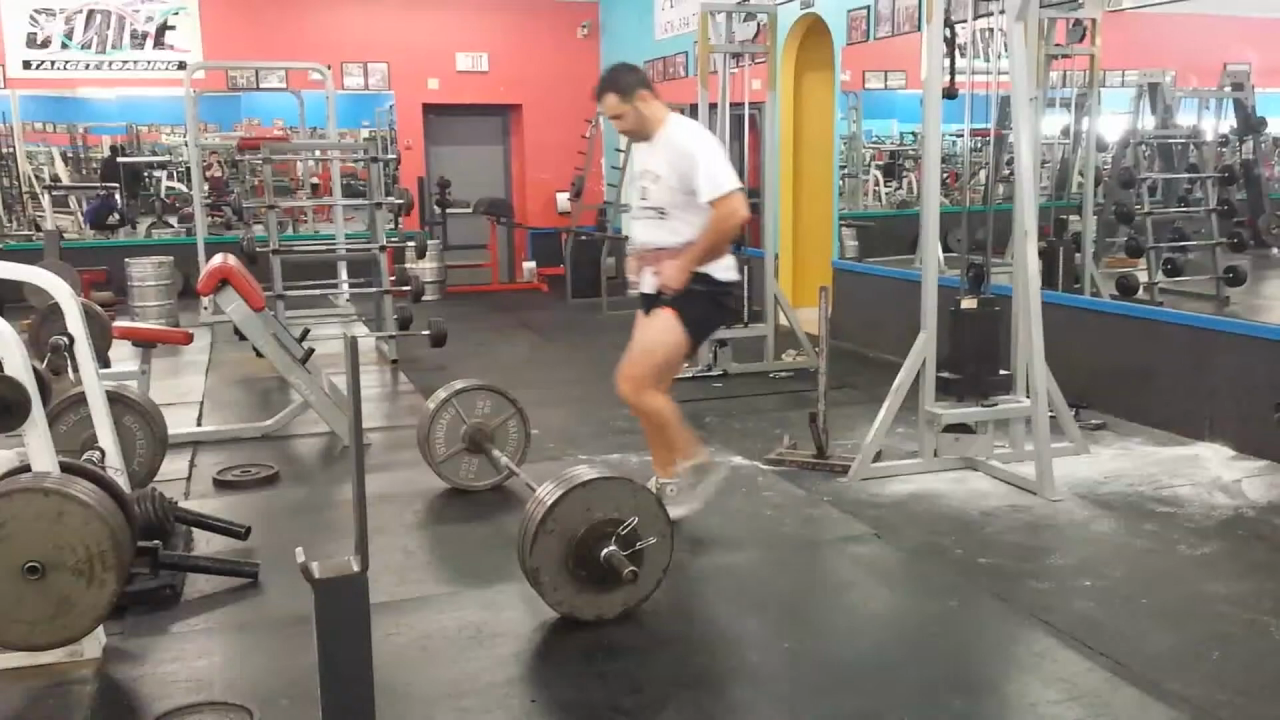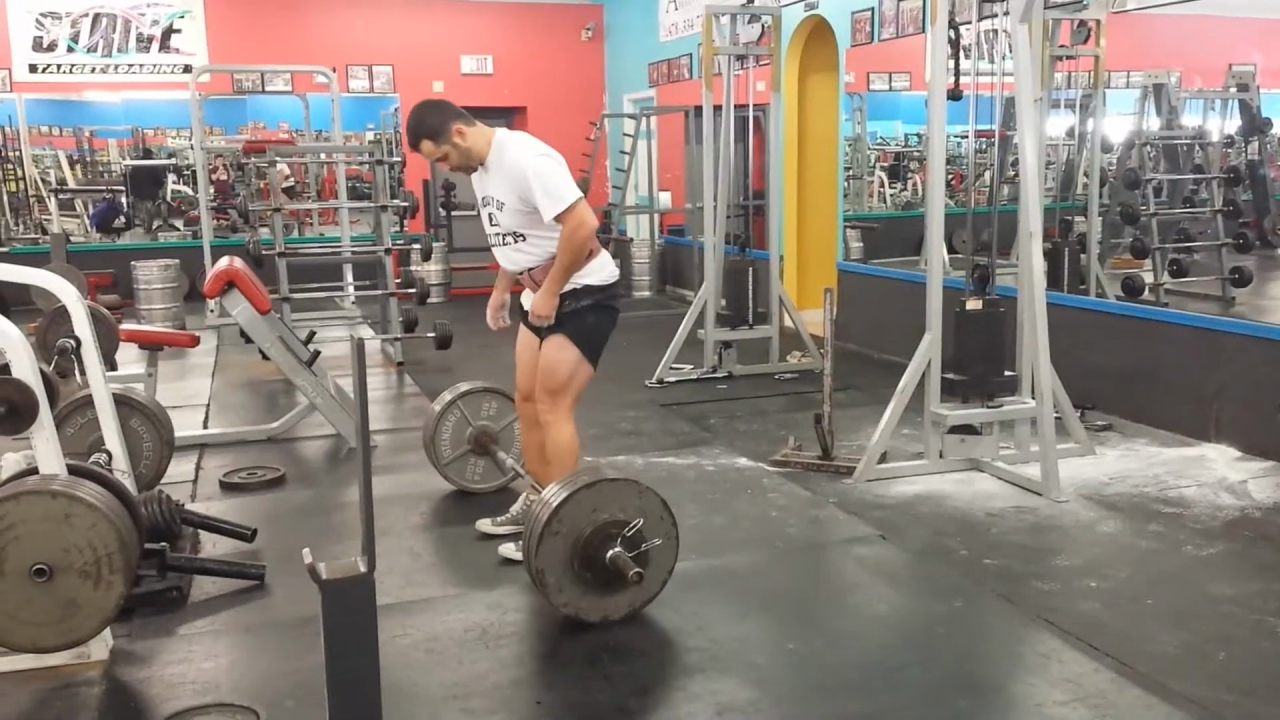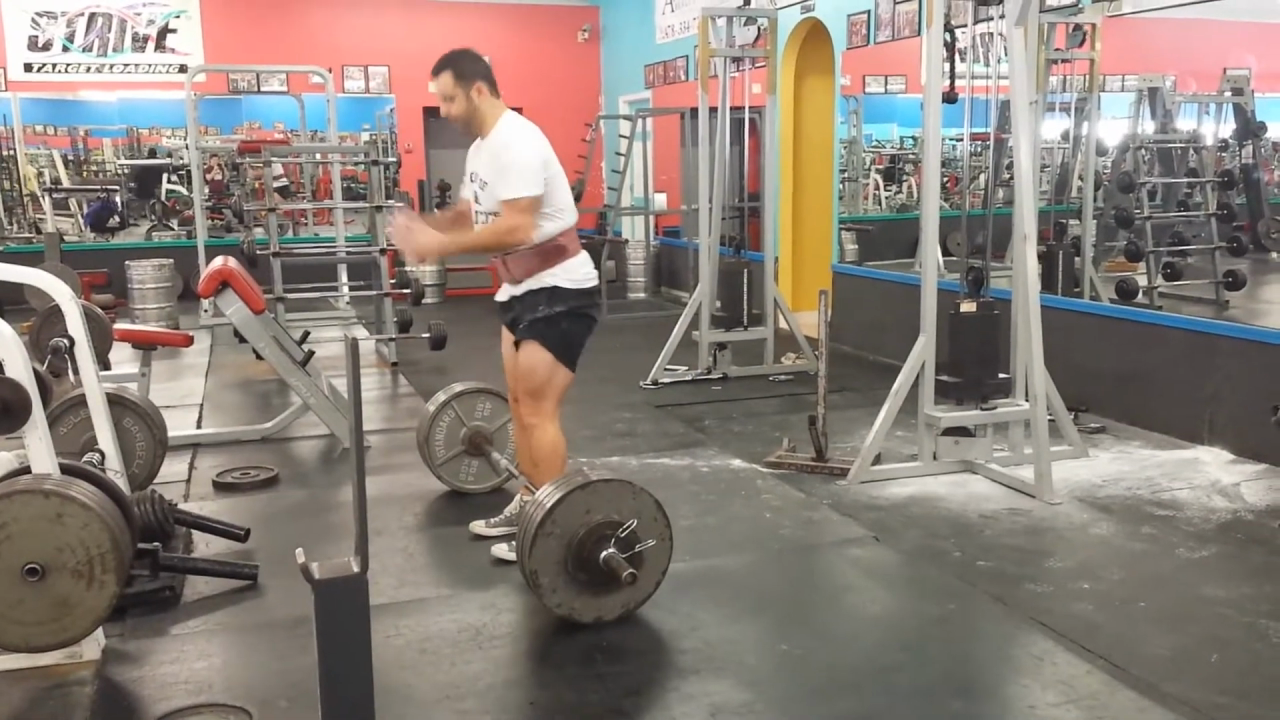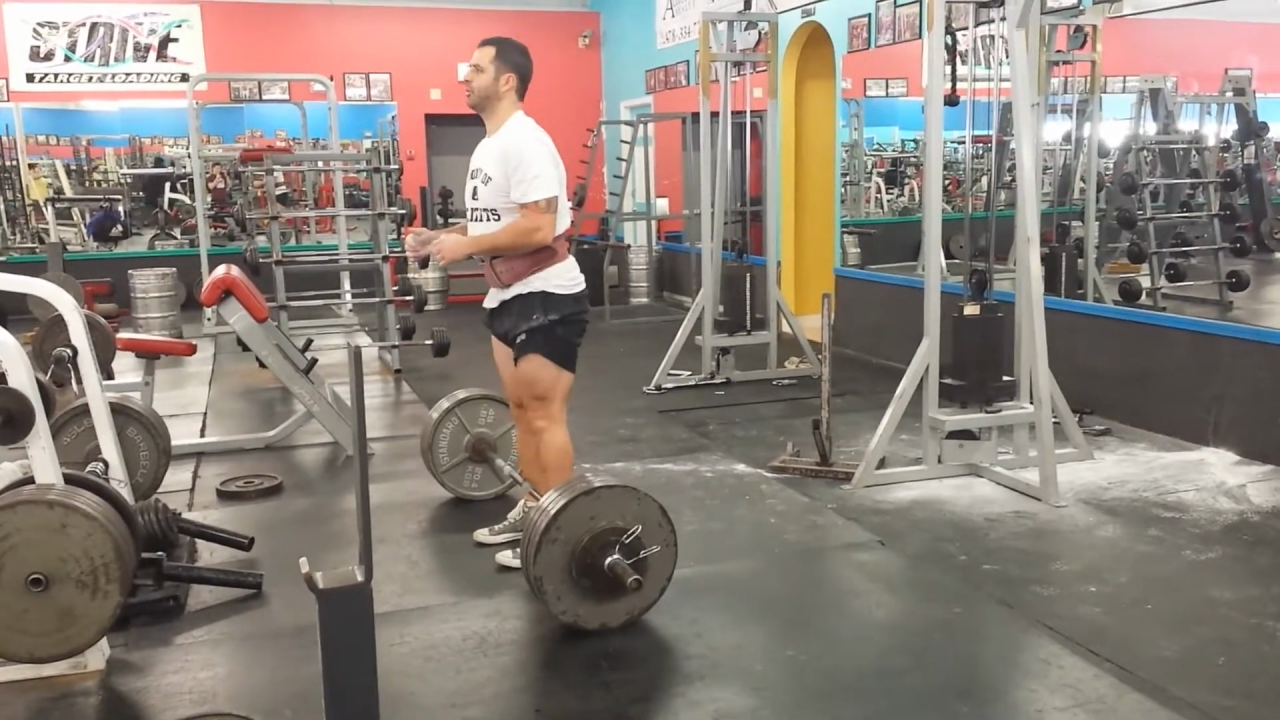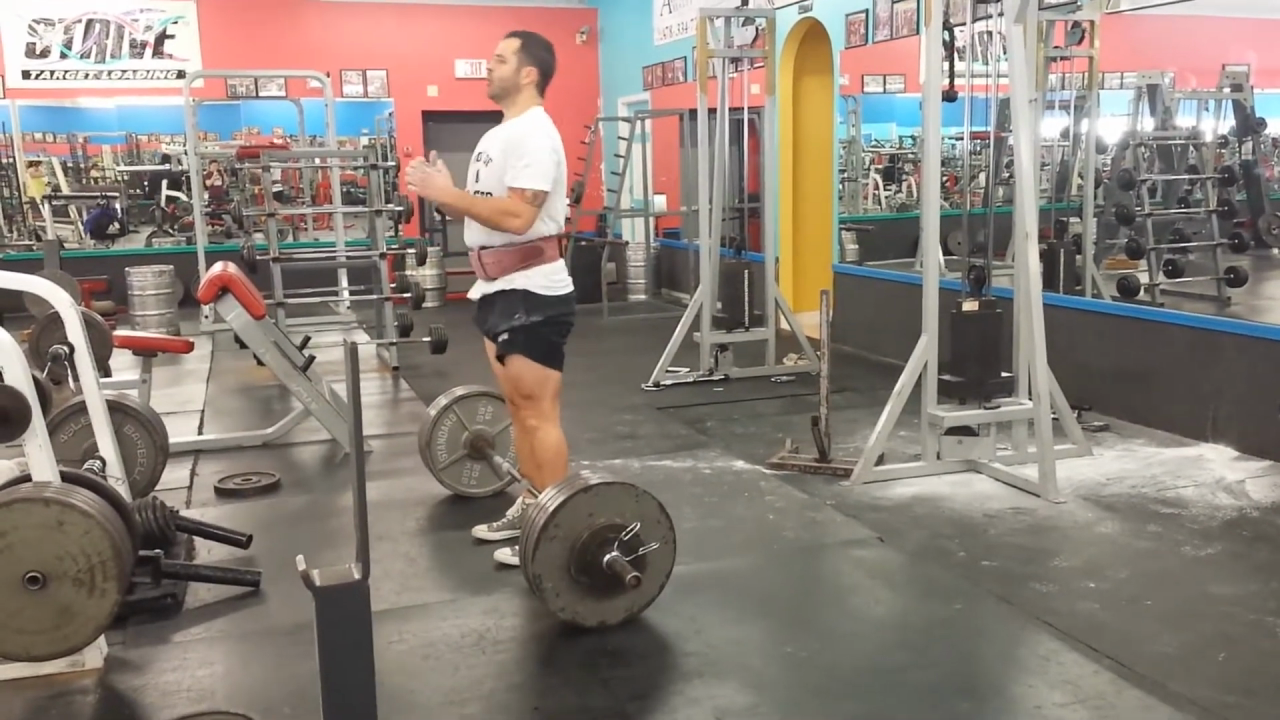
dt=1s
person 1, frame 1
left shoulder: (690, 142)
right shoulder: (640, 146)
left elbow: (734, 212)
left wrist: (686, 264)
right wrist: (637, 252)
left hip: (699, 285)
right hip: (659, 283)
left knee: (632, 382)
right knee: (649, 386)
left ankle: (697, 464)
right ankle: (667, 483)
person 1, frame 2
left shoulder: (525, 159)
right shoulder: (481, 168)
left elbow: (582, 224)
left wrist: (551, 293)
right wrist: (501, 289)
left hip: (582, 292)
right hip: (542, 294)
left knee: (551, 406)
right knee: (527, 400)
right ankle: (537, 501)
person 1, frame 3
left shoulder: (515, 142)
right shoulder: (481, 145)
left elbow: (517, 229)
right elbow: (466, 213)
left wrist: (442, 246)
right wrist: (424, 227)
left hip: (560, 291)
right hip: (526, 291)
left knee: (537, 411)
right knee: (521, 405)
right ankle: (530, 505)
person 1, frame 4
left shoulder: (524, 143)
right shoulder: (488, 146)
left elbow: (537, 229)
left wrist: (462, 246)
right wrist: (442, 236)
left hip: (546, 297)
right hip: (509, 297)
left knee: (544, 417)
right knee: (522, 411)
right ankle: (533, 510)
person 1, frame 5
left shoulder: (533, 135)
right shoulder: (502, 133)
left elbow: (516, 216)
left wrist: (446, 194)
right wrist: (441, 188)
left hip: (532, 295)
right hip: (501, 291)
left knee: (538, 416)
right knee: (519, 409)
right ankle: (531, 508)
